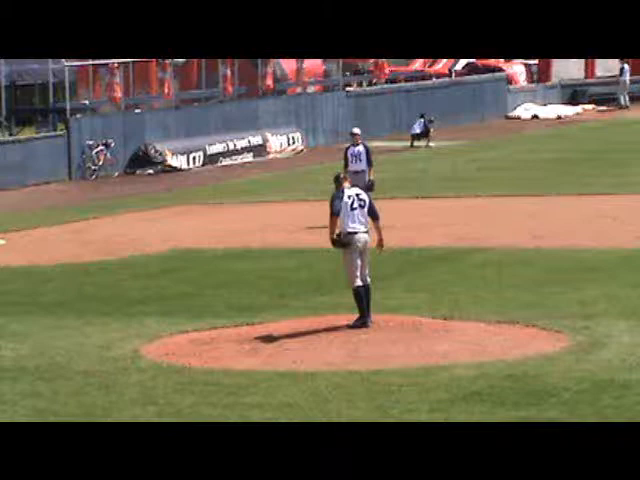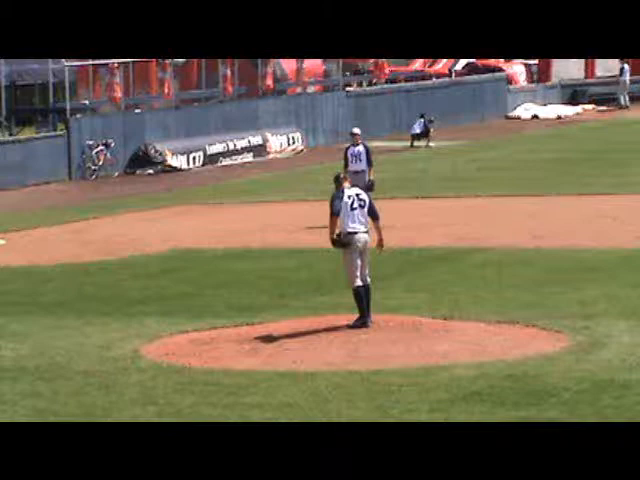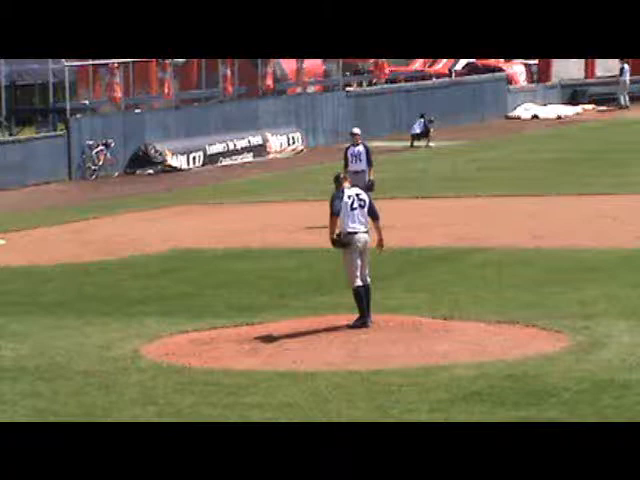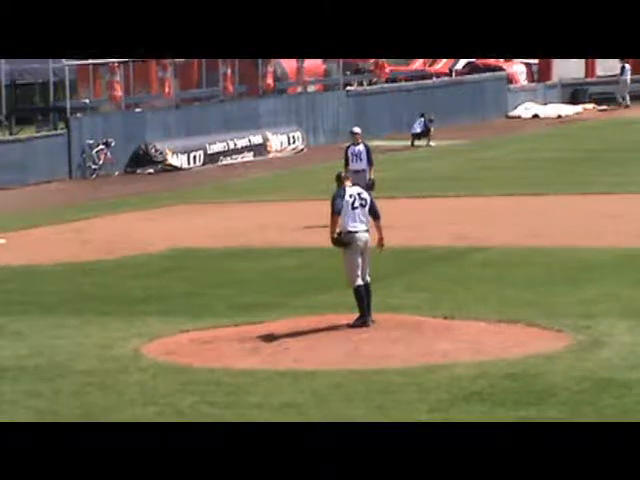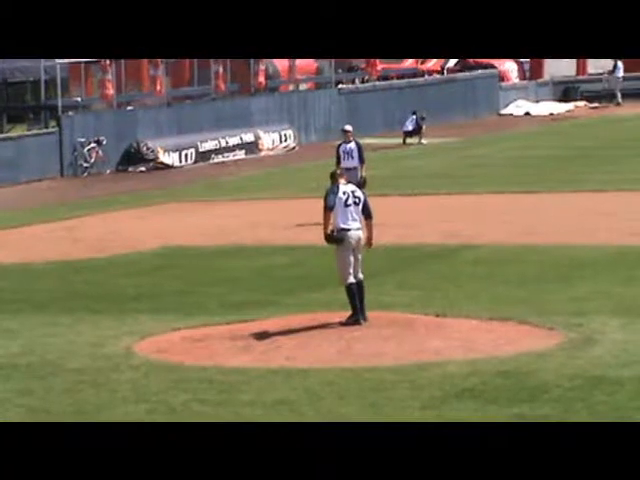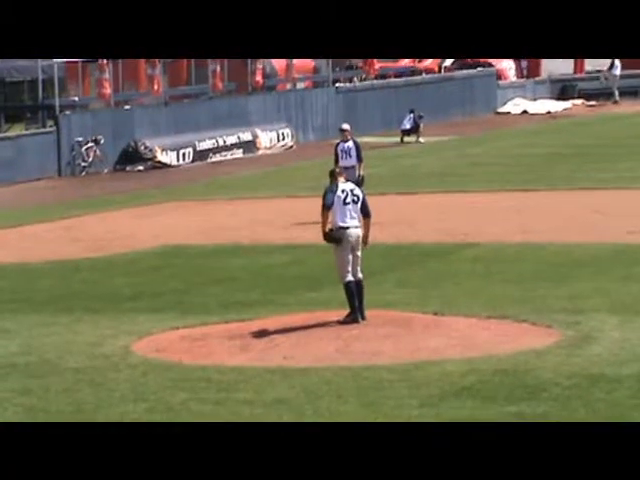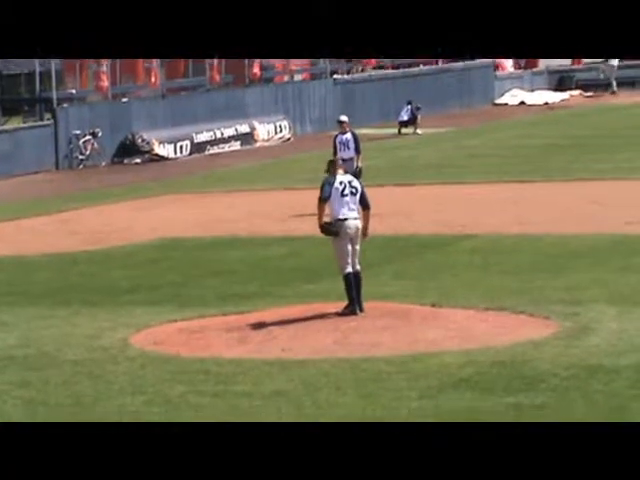
dt=0.2s
person 1, frame 1
left shoulder: (339, 194)
right shoulder: (363, 193)
left elbow: (334, 214)
right elbow: (375, 217)
left wrist: (332, 235)
right wrist: (380, 237)
left hip: (350, 238)
right hip: (365, 236)
left knee: (355, 279)
right knee: (365, 277)
left ankle: (364, 318)
right ankle: (367, 315)
person 1, frame 2
left shoulder: (339, 194)
right shoulder: (363, 193)
left elbow: (334, 214)
right elbow: (375, 217)
left wrist: (332, 234)
right wrist: (380, 237)
left hip: (351, 238)
right hip: (365, 236)
left knee: (355, 280)
right knee: (364, 277)
left ankle: (364, 317)
right ankle: (367, 315)
person 1, frame 3
left shoulder: (339, 194)
right shoulder: (362, 193)
left elbow: (335, 214)
right elbow: (375, 217)
left wrist: (331, 235)
right wrist: (380, 237)
left hip: (350, 238)
right hip: (365, 236)
left knee: (355, 279)
right knee: (364, 277)
left ankle: (364, 318)
right ankle: (367, 316)
person 1, frame 4
left shoulder: (340, 193)
right shoulder: (364, 192)
left elbow: (336, 213)
right elbow: (376, 216)
left wrist: (332, 233)
right wrist: (380, 236)
left hip: (351, 237)
right hip: (365, 235)
left knee: (355, 279)
right knee: (365, 276)
left ankle: (364, 317)
right ankle: (368, 314)
person 1, frame 5
left shoulder: (333, 190)
right shoulder: (358, 191)
left elbow: (328, 209)
right elbow: (368, 216)
left wrist: (326, 230)
right wrist: (369, 236)
left hip: (344, 235)
right hip: (358, 234)
left knee: (347, 277)
right knee: (357, 274)
left ankle: (357, 315)
right ankle: (362, 312)
person 1, frame 6
left shoulder: (332, 188)
right shoulder: (357, 189)
left elbow: (326, 207)
right elbow: (367, 215)
left wrist: (324, 229)
right wrist: (366, 235)
left hip: (343, 233)
right hip: (357, 232)
left knee: (346, 275)
right knee: (357, 273)
left ankle: (354, 313)
right ankle: (360, 311)
person 1, frame 7
left shoulder: (330, 180)
right shoulder: (355, 181)
left elbow: (323, 200)
right elbow: (366, 207)
left wrist: (320, 221)
right wrist: (365, 227)
left hip: (342, 225)
right hip: (356, 223)
left knee: (345, 266)
right knee: (355, 264)
left ankle: (353, 305)
right ankle: (358, 303)
